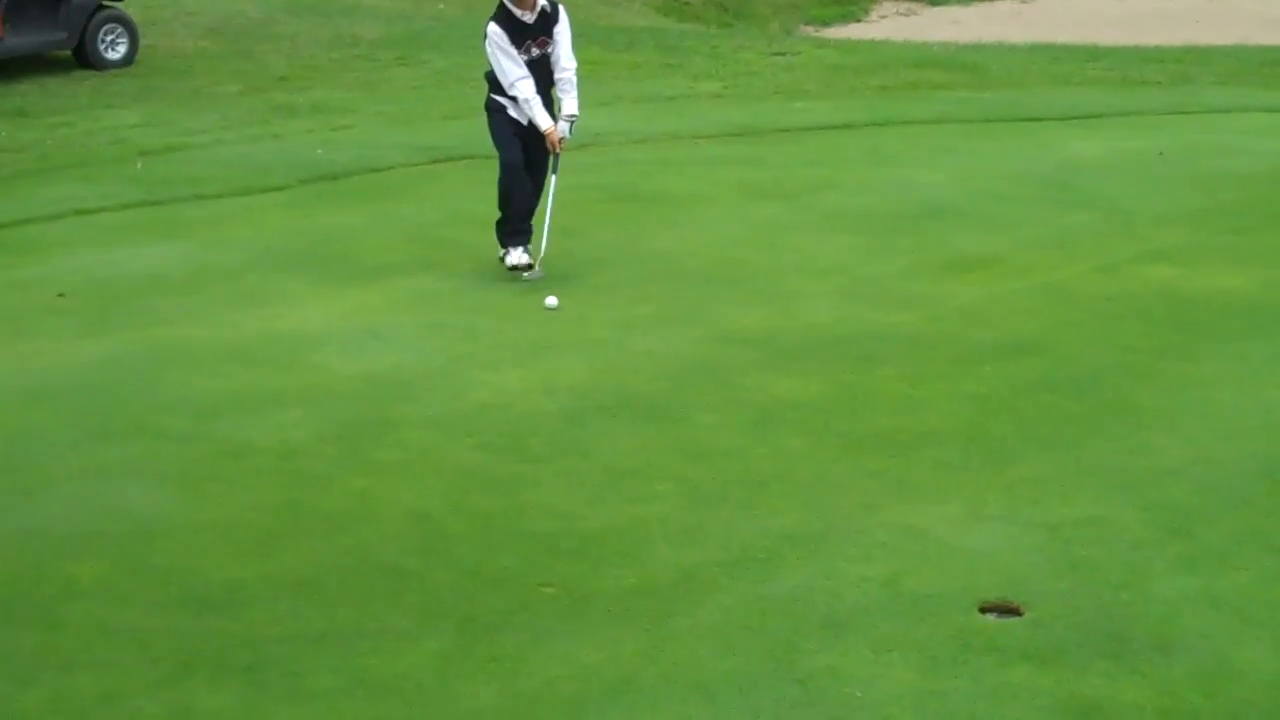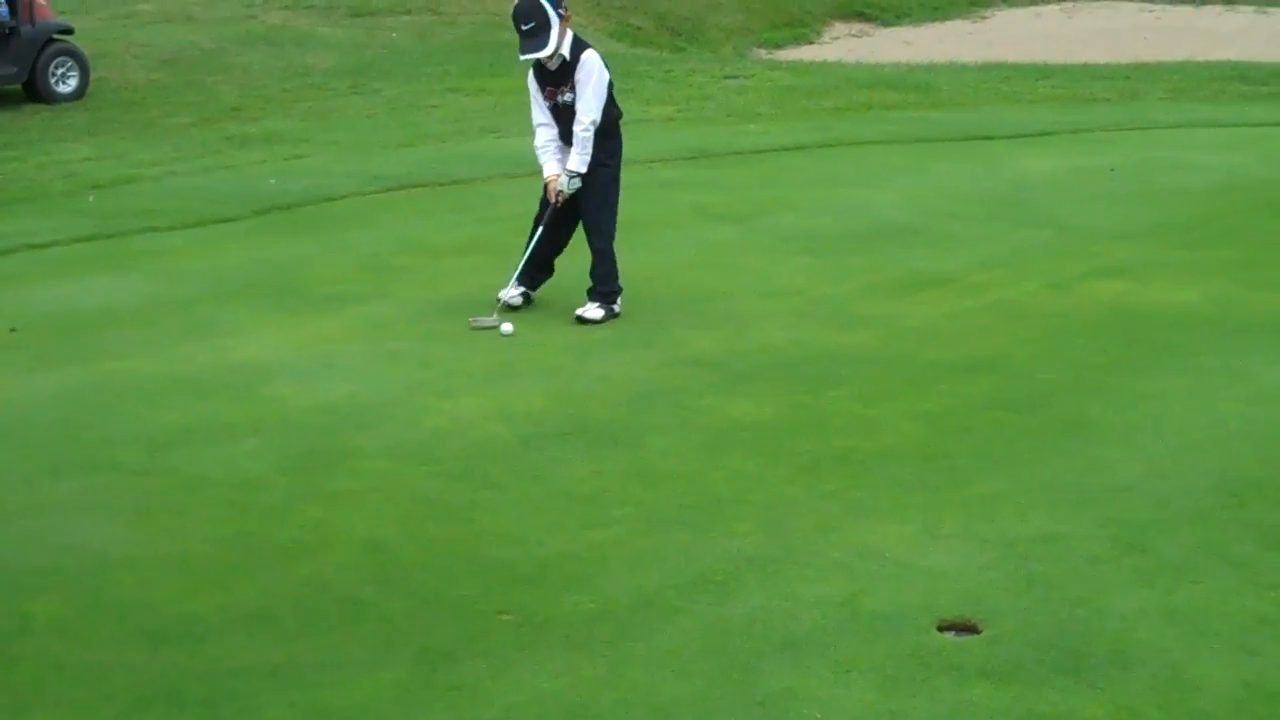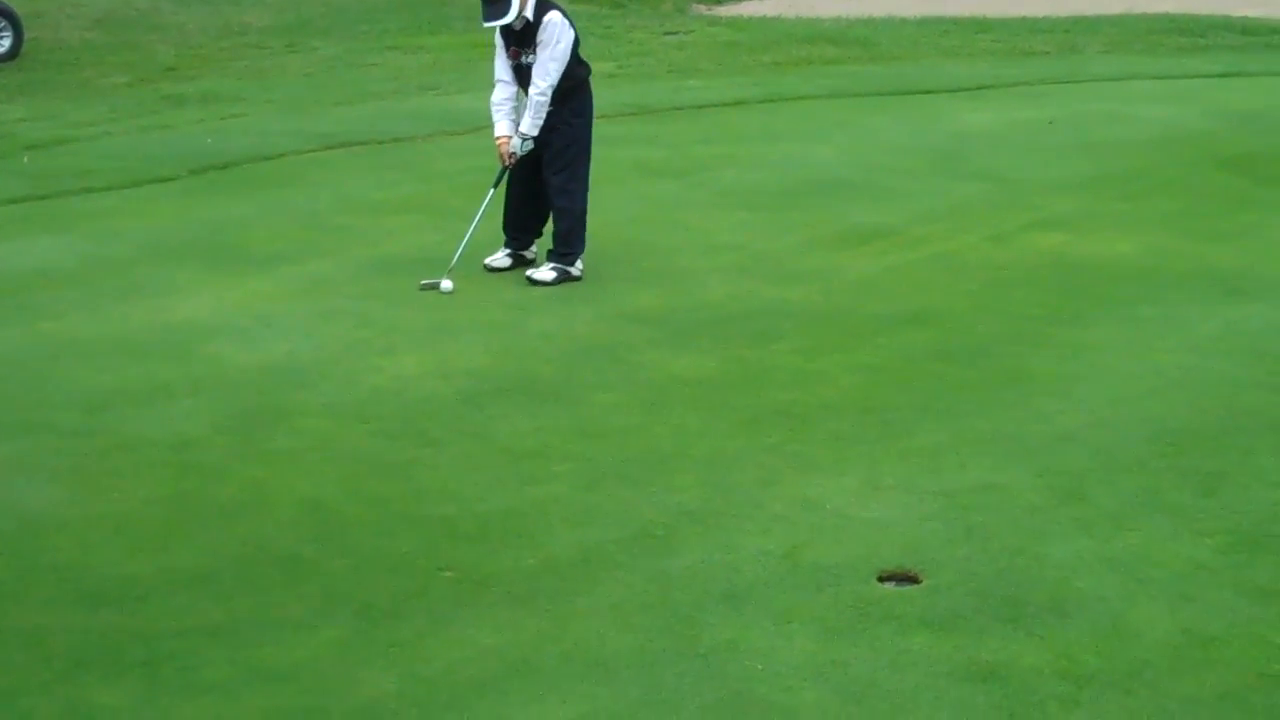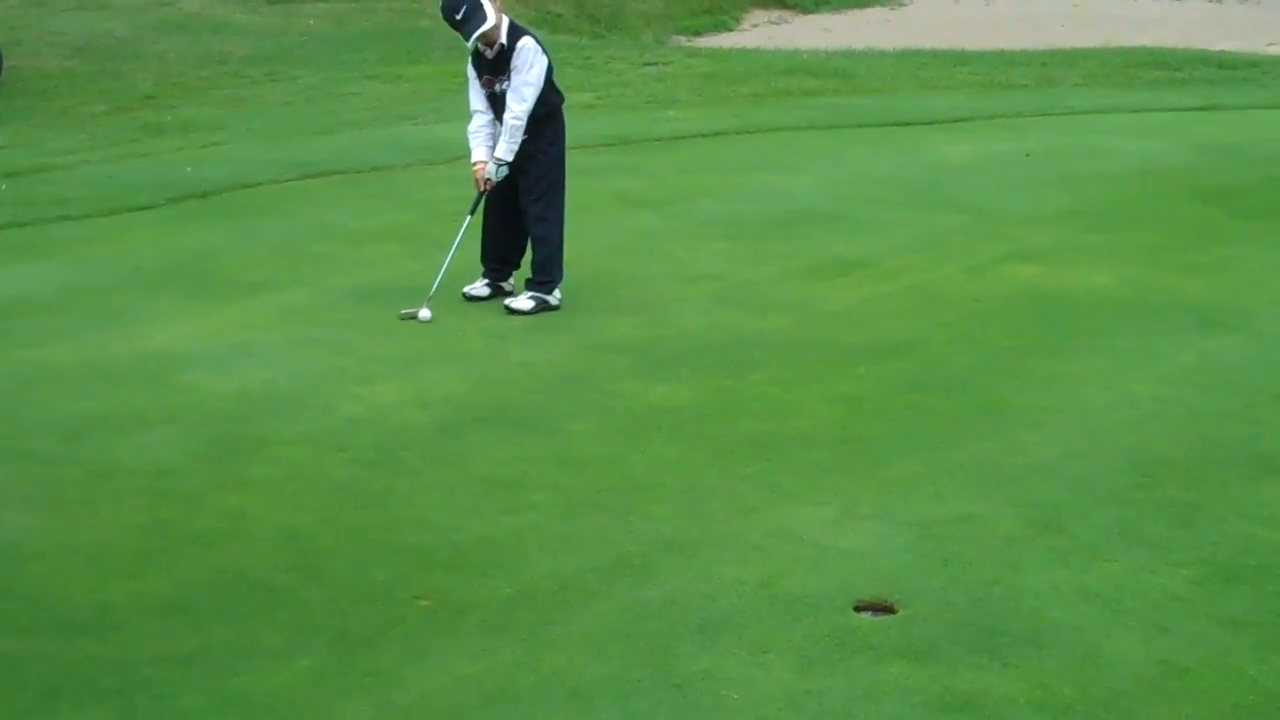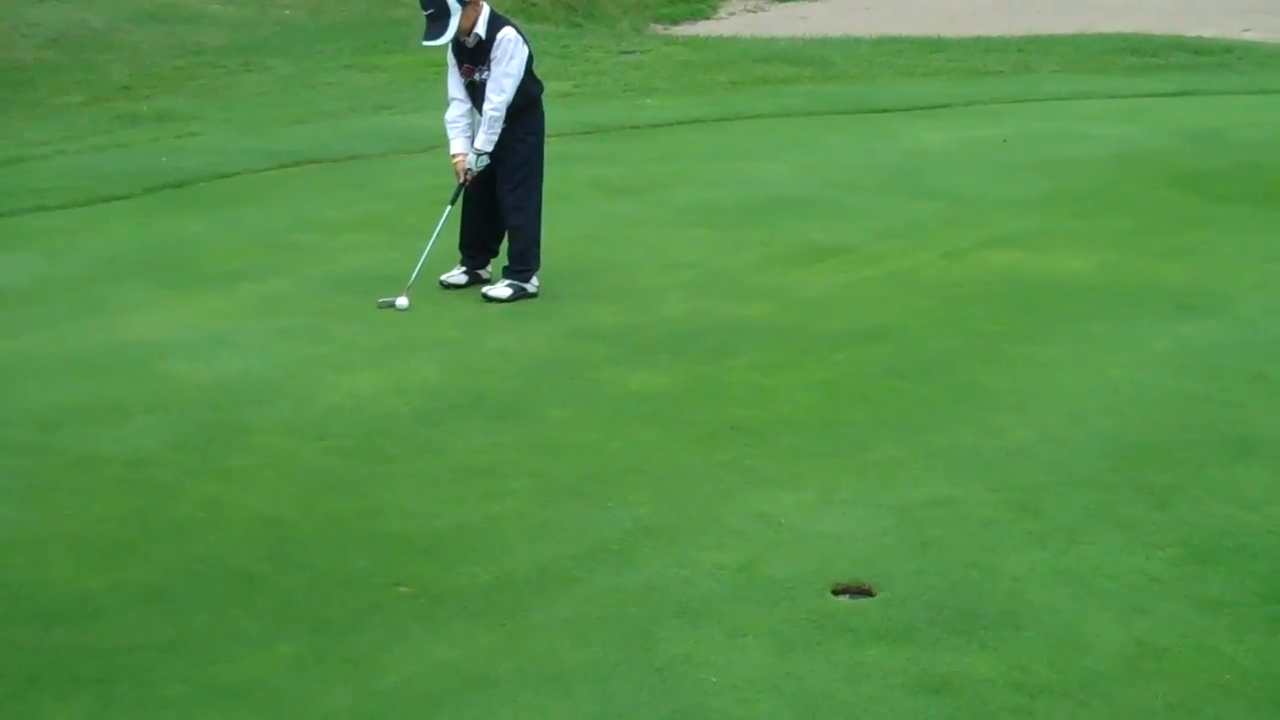
dt=1s
person 1, frame 1
right shoulder: (498, 29)
left elbow: (565, 67)
right elbow: (518, 82)
left wrist: (567, 115)
right wrist: (546, 125)
left hip: (540, 106)
right hip: (506, 107)
left knee: (533, 178)
right knee: (513, 168)
left ankle: (512, 240)
right ankle: (515, 239)
person 1, frame 2
left shoulder: (587, 59)
right shoulder: (537, 71)
left elbow: (588, 121)
right elbow: (544, 126)
left wrist: (573, 171)
right wrist: (551, 171)
left hip: (599, 151)
right hip: (566, 152)
left knee: (597, 223)
right knee: (551, 219)
left ankle: (607, 297)
right ankle: (529, 281)
person 1, frame 3
right shoulder: (505, 27)
left elbow: (543, 85)
right elbow: (504, 82)
left wrist: (524, 134)
right wrist: (504, 131)
left hip: (569, 107)
right hip: (536, 109)
left knee: (563, 182)
right knee: (522, 177)
left ankle: (567, 259)
right ankle: (519, 245)
person 1, frame 4
left shoulder: (525, 46)
right shoulder: (477, 57)
left elbow: (518, 110)
right elbow: (481, 112)
left wrist: (499, 160)
right wrist: (481, 158)
left hip: (542, 135)
right hip: (509, 137)
left knee: (540, 210)
right knee: (499, 207)
left ankle: (545, 288)
right ankle: (497, 275)
person 1, frame 5
left shoulder: (505, 36)
right shoulder: (457, 44)
left elbow: (498, 100)
right elbow: (459, 99)
left wrist: (478, 150)
right wrist: (459, 149)
left hip: (520, 124)
right hip: (486, 125)
left knee: (517, 199)
right knee: (478, 195)
left ankle: (523, 276)
right ankle: (475, 263)
